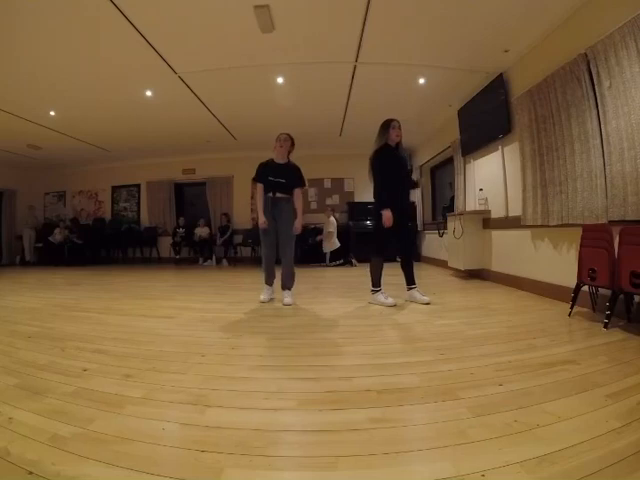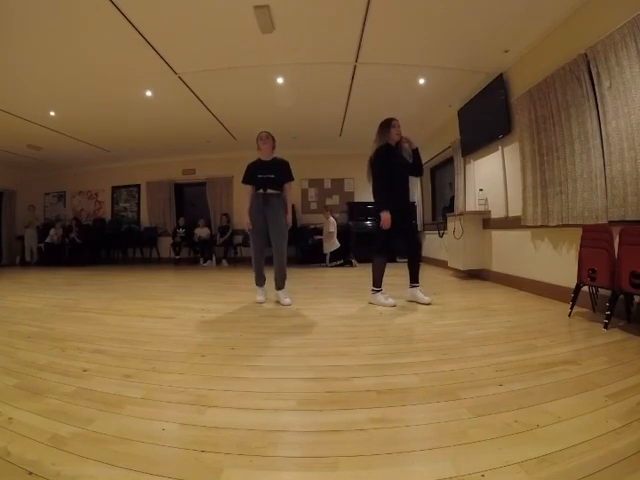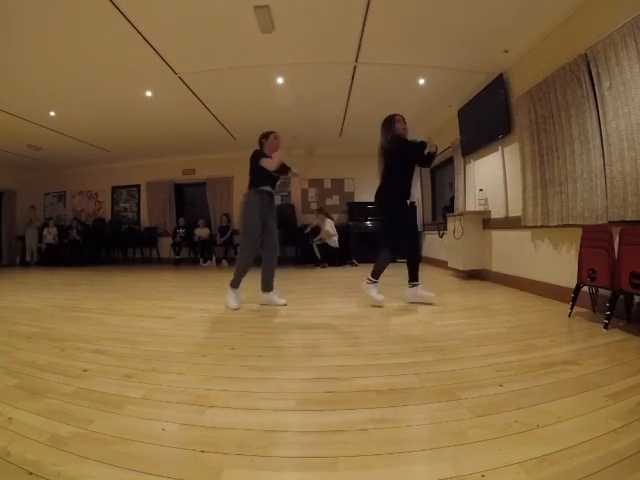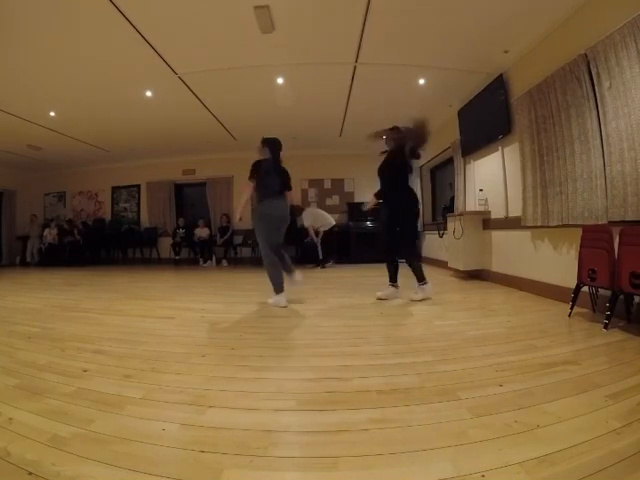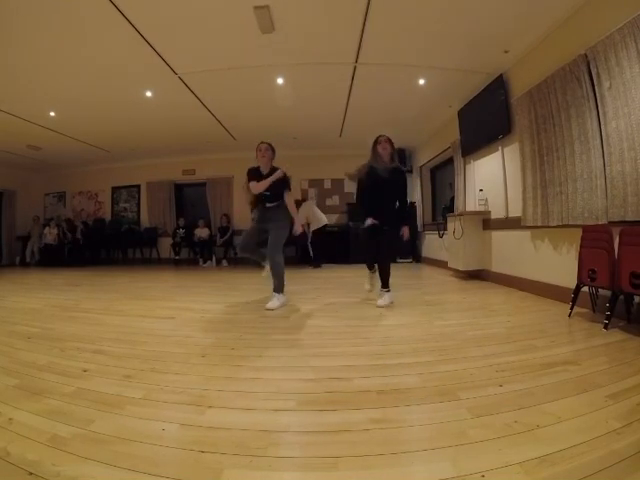
dt=1s
person 1, frame 1
left shoulder: (400, 155)
right shoulder: (380, 154)
left elbow: (405, 182)
right elbow: (379, 185)
left wrist: (416, 183)
right wrist: (384, 208)
left hip: (402, 209)
right hip: (386, 208)
left knee: (408, 247)
right knee: (380, 248)
left ankle: (411, 289)
right ankle: (375, 292)
person 1, frame 2
left shoulder: (400, 155)
right shoulder: (381, 154)
left elbow: (418, 172)
right elbow: (378, 185)
left wrist: (413, 148)
right wrist: (383, 210)
left hip: (404, 208)
right hip: (388, 209)
left knee: (414, 245)
right knee: (383, 248)
left ankle: (414, 288)
right ankle: (376, 292)
person 1, frame 3
left shoulder: (403, 147)
right shoulder: (395, 144)
left elbow: (423, 161)
right elbow: (415, 150)
left wrist: (431, 151)
right wrist: (427, 147)
left hip: (399, 201)
right hip: (389, 200)
left knee: (412, 242)
right knee: (395, 242)
left ankle: (413, 288)
right ankle: (371, 283)
person 1, frame 4
left shoulder: (395, 156)
right shoulder: (396, 155)
left elbow: (391, 182)
left wrist: (376, 198)
left hip: (403, 206)
right hip: (394, 207)
left knee: (405, 246)
right knee: (390, 248)
left ankle: (423, 286)
right ankle: (393, 287)
person 1, frame 5
left shoulder: (398, 172)
right shoulder: (369, 170)
left elbow: (403, 199)
right elbow: (361, 195)
left wrist: (405, 223)
right wrist: (367, 216)
left hip: (391, 218)
right hip: (372, 217)
left knee: (384, 253)
right knee: (371, 252)
left ankle: (386, 291)
right ankle: (371, 271)
person 2, frame 1
left shoulder: (294, 169)
right shoulder: (264, 166)
left elbow: (297, 195)
right elbow: (259, 192)
left wrist: (299, 218)
right wrist: (260, 214)
left hip: (286, 208)
right hip: (268, 207)
left knee: (287, 250)
right knee: (268, 249)
left ankle: (287, 290)
right ankle: (268, 287)
person 2, frame 2
left shoulder: (282, 164)
right shoulder: (252, 167)
left elbow: (287, 190)
right elbow: (249, 192)
left wrist: (289, 212)
right wrist: (247, 214)
left hip: (277, 204)
right hip: (258, 205)
left knee: (280, 248)
right knee: (257, 249)
left ankle: (280, 289)
right ankle: (260, 288)
person 2, frame 3
left shoulder: (278, 163)
right shoulder: (257, 155)
left elbow: (295, 173)
right elbow: (270, 166)
right wrist: (281, 153)
left hip: (269, 204)
right hip: (254, 203)
left knee: (272, 250)
right knee: (249, 248)
left ankle: (268, 292)
right ankle: (233, 290)
person 2, frame 4
left shoulder: (259, 164)
right shoulder: (283, 171)
left elbow: (250, 189)
left wrist: (239, 210)
left hip: (264, 210)
right hip: (281, 209)
left knee: (268, 253)
right knee: (275, 247)
left ankle: (280, 295)
right ankle: (292, 272)
person 2, frame 5
left shoulder: (281, 176)
right shoulder: (252, 172)
left elbow: (288, 199)
right elbow: (255, 189)
left wrist: (297, 221)
right wrist: (273, 177)
left hip: (279, 216)
right hip: (261, 215)
left knee: (274, 252)
right knee: (244, 245)
left ankle: (279, 295)
right ankle: (266, 259)
